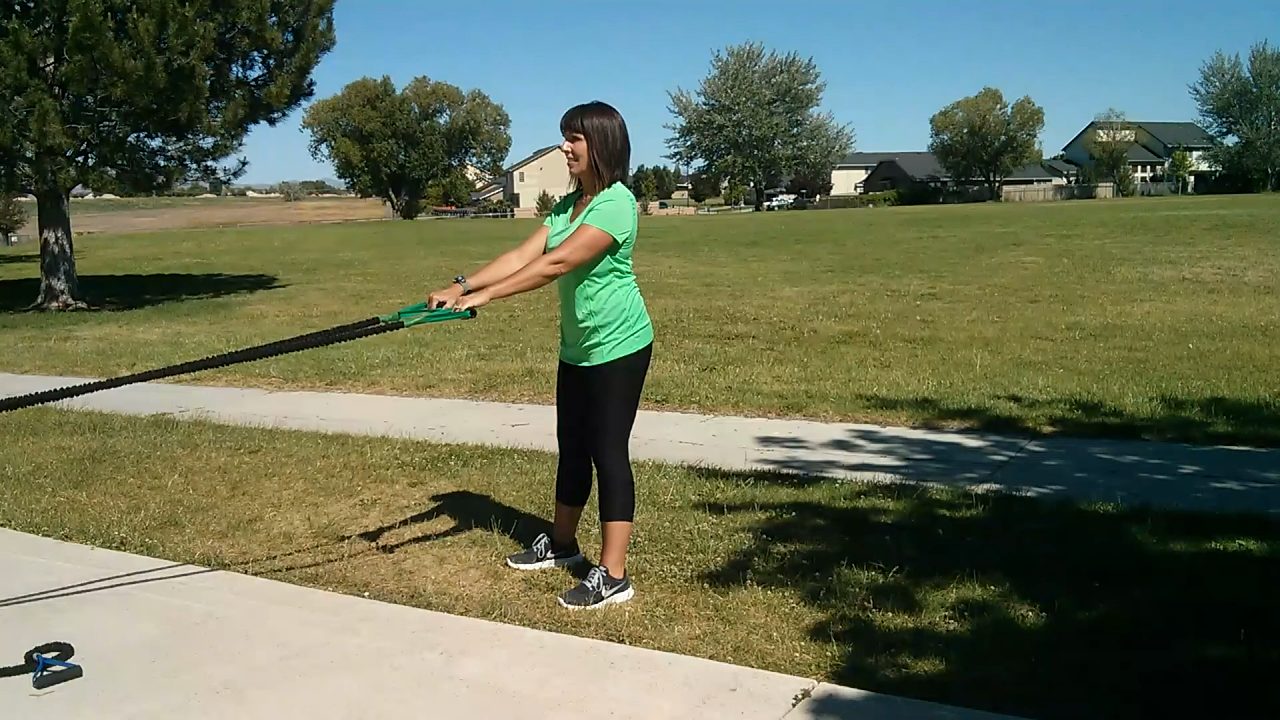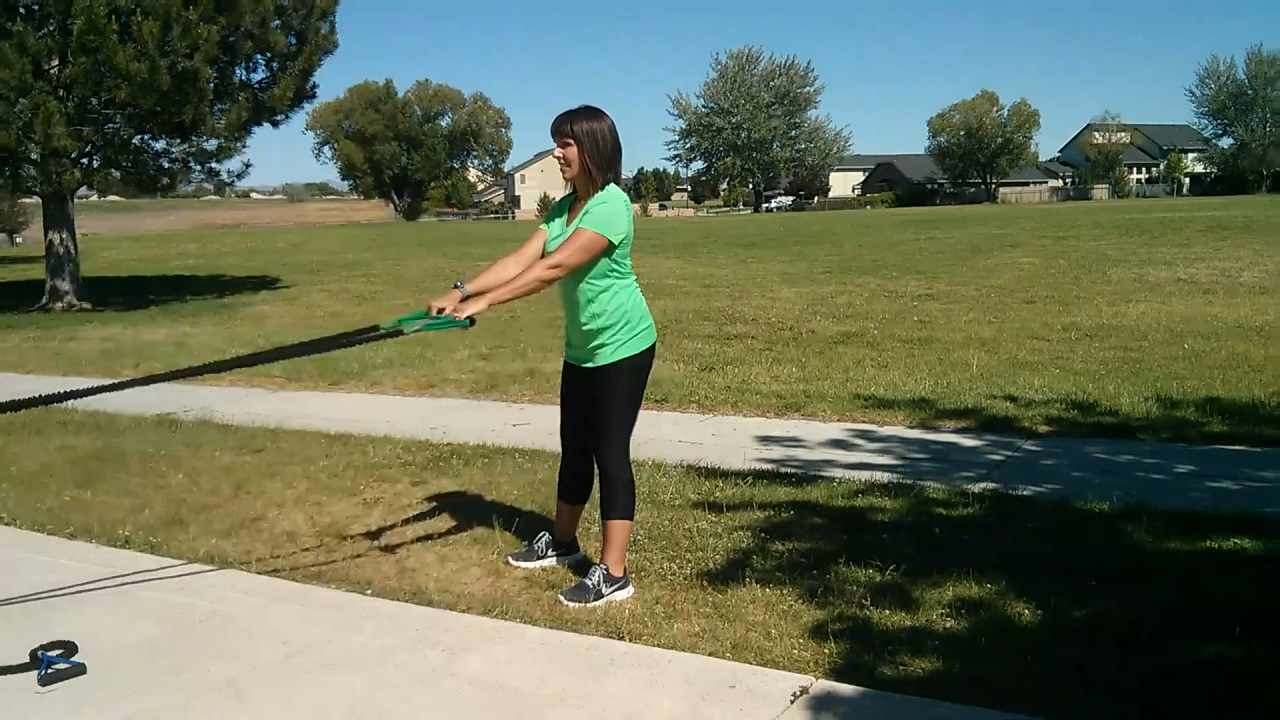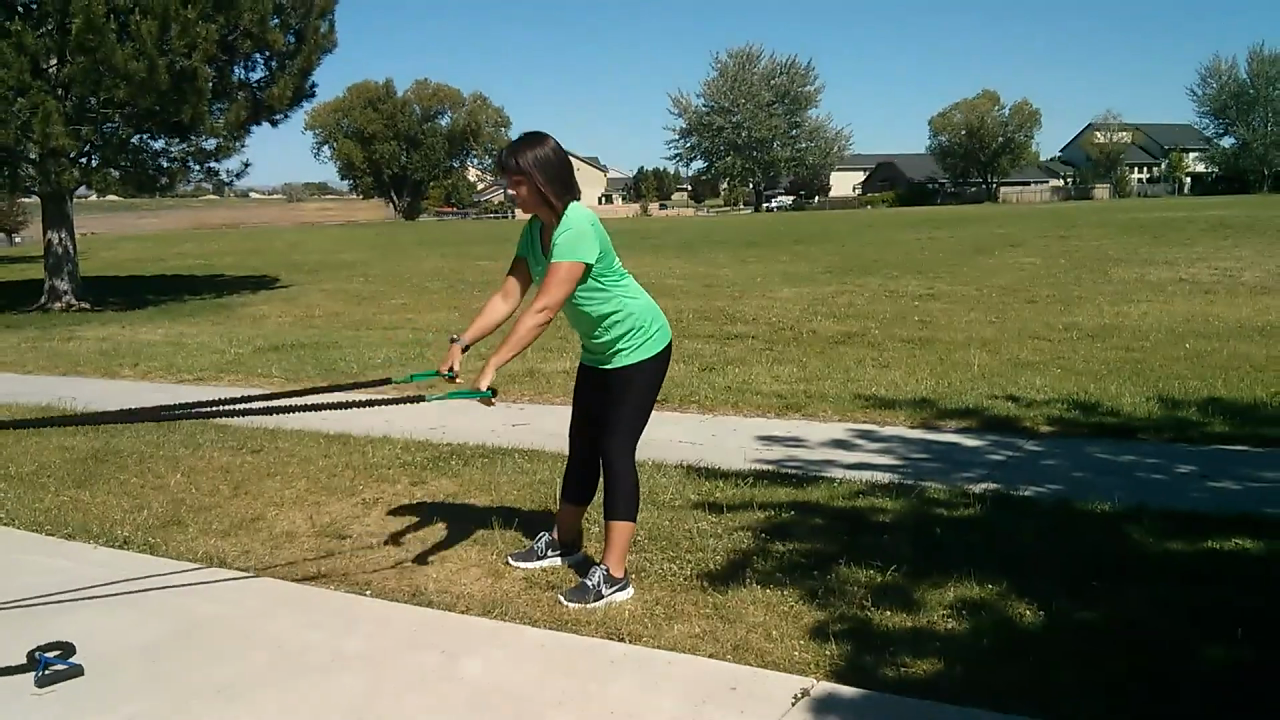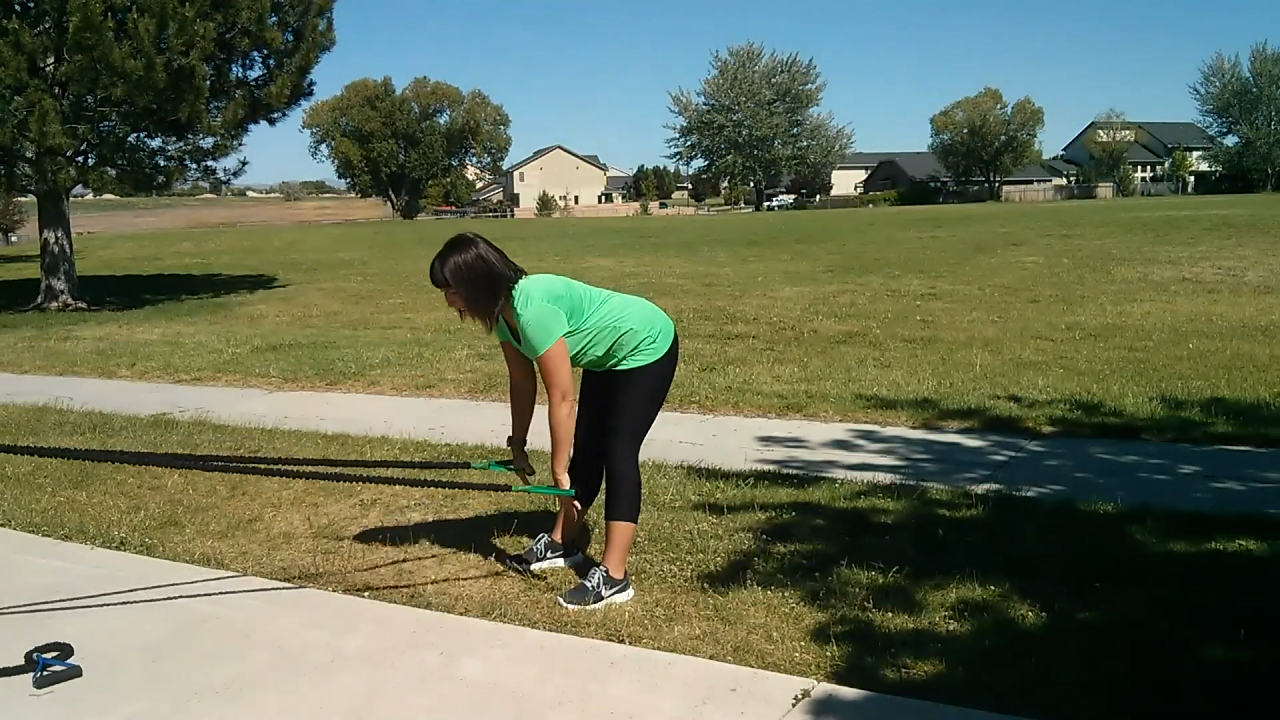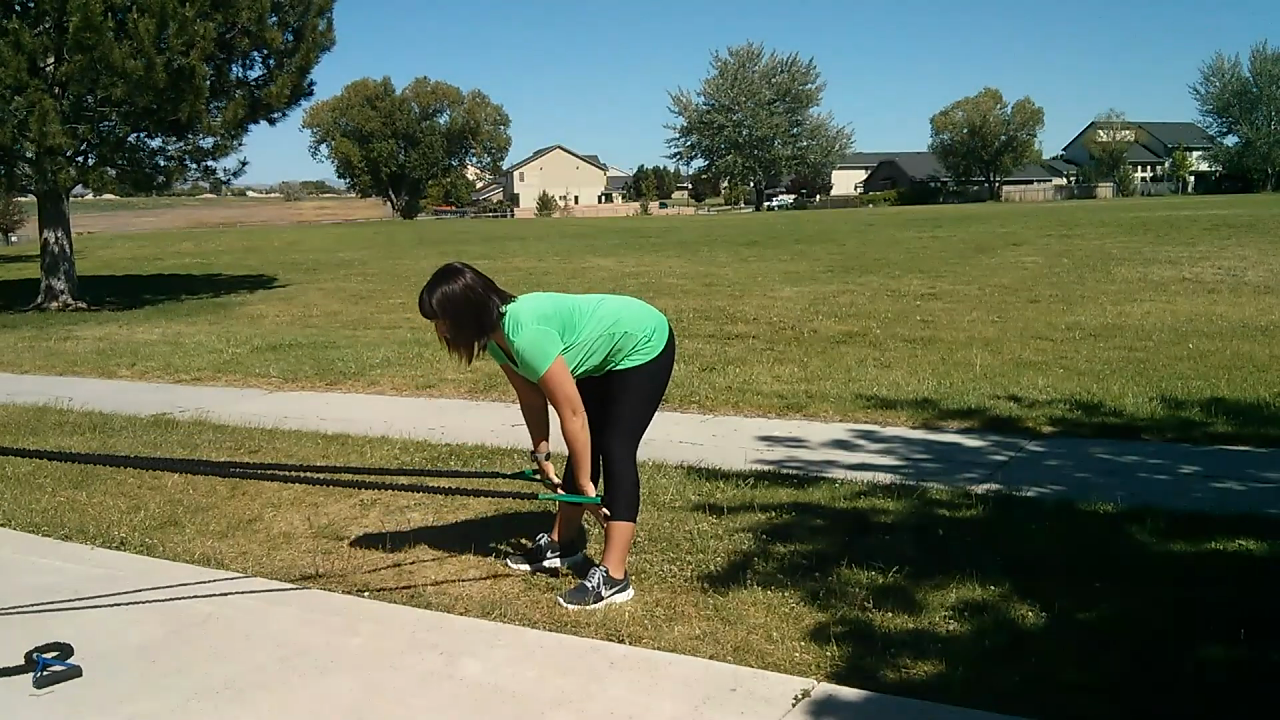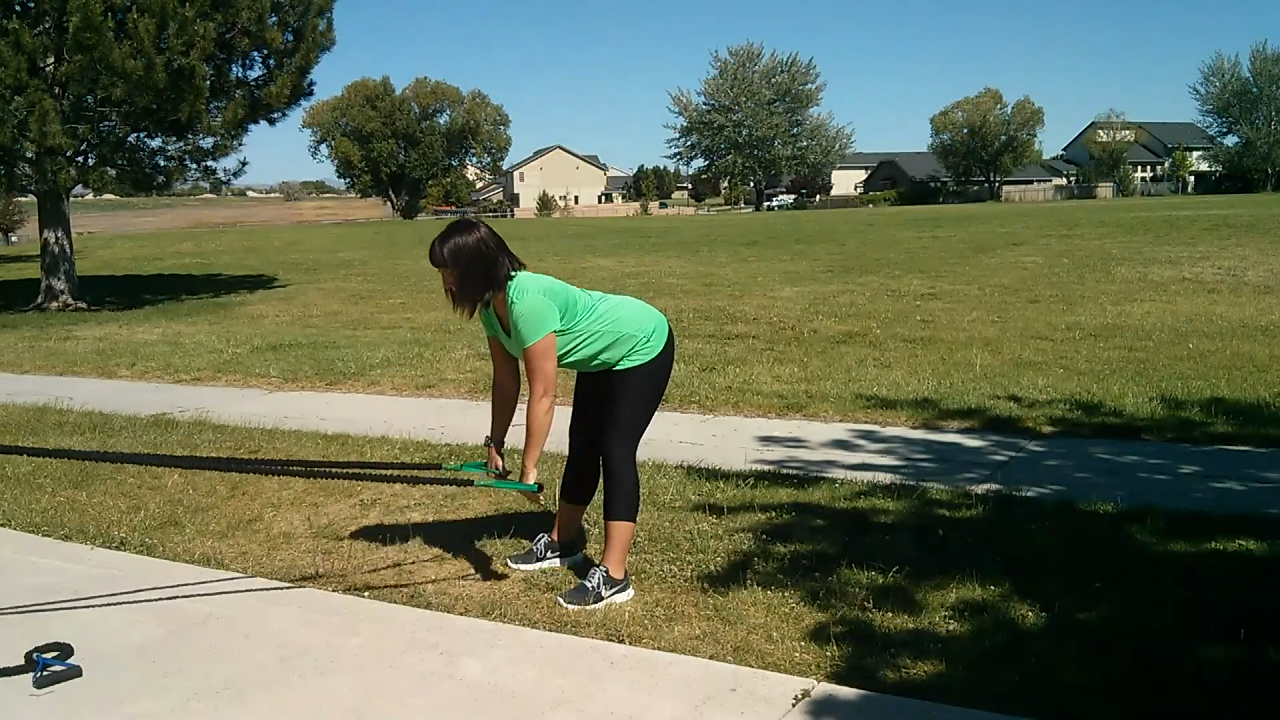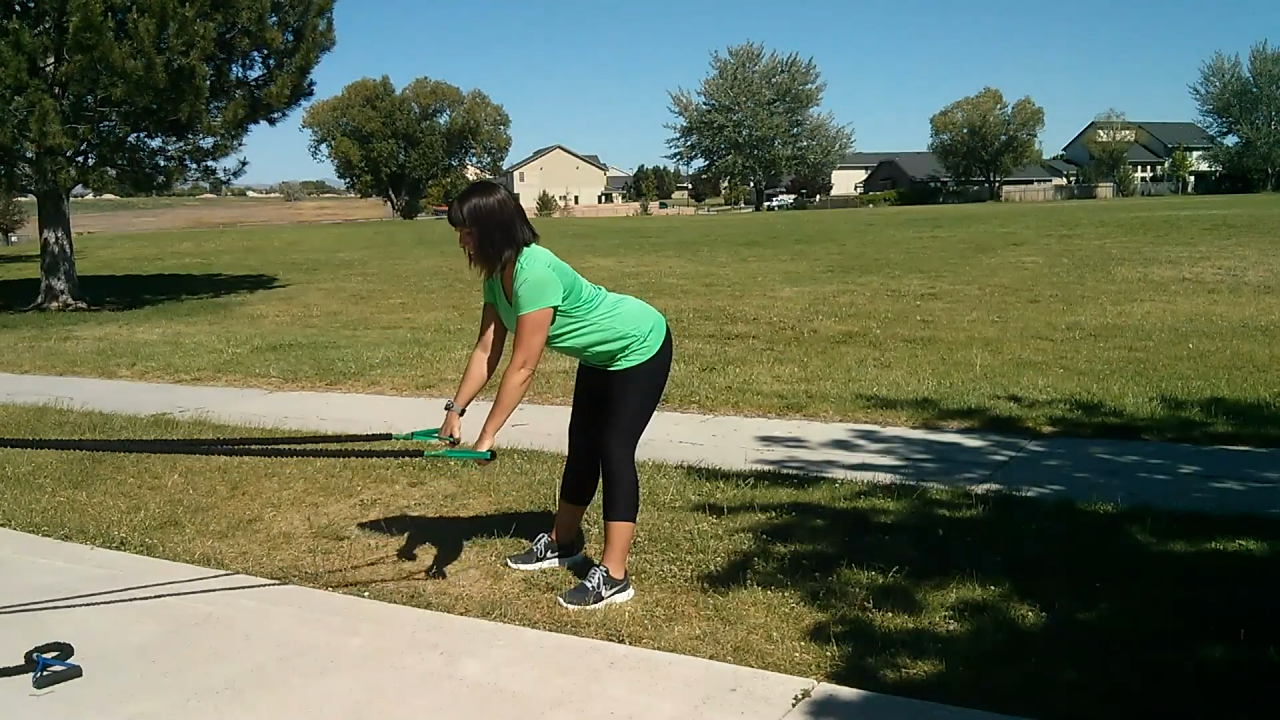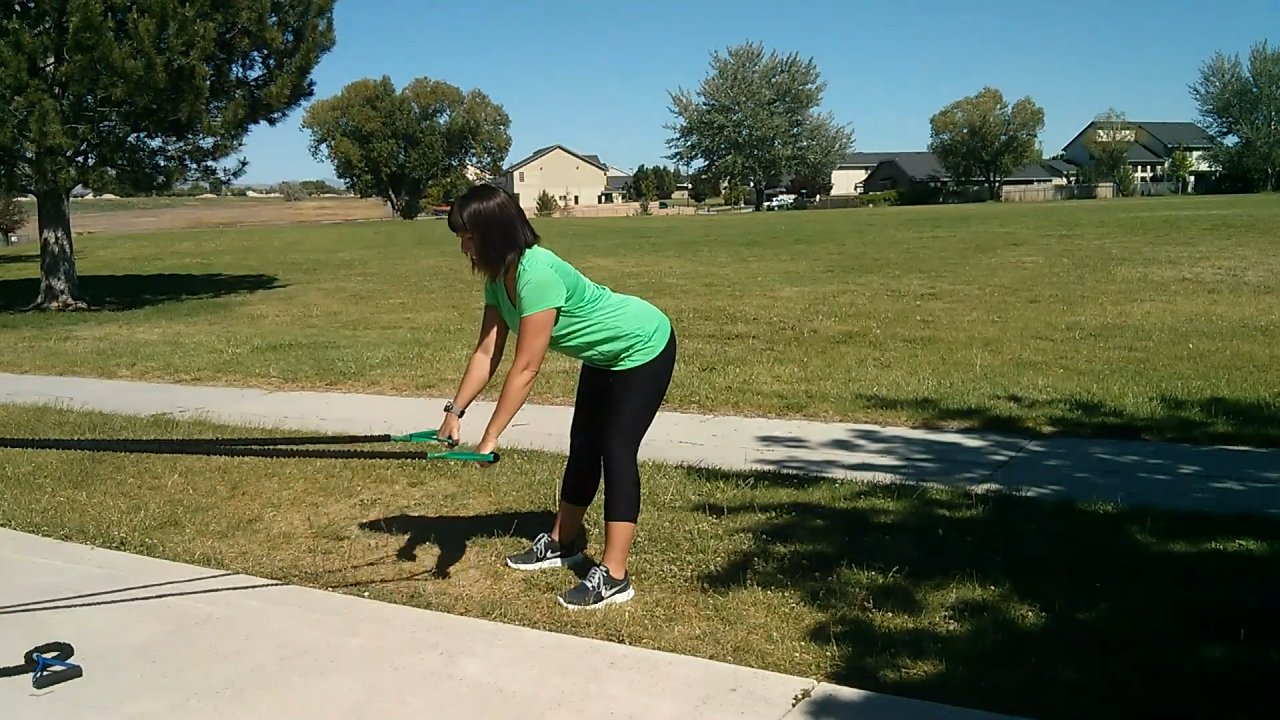
dt=0.5s
person 1, frame 1
left shoulder: (616, 203)
right shoulder: (567, 204)
left elbow: (557, 263)
right elbow: (522, 255)
left wrist: (486, 296)
right wrist: (462, 285)
left hip: (617, 349)
right hip: (577, 349)
left knee: (607, 452)
right knee: (572, 448)
left ankle: (613, 577)
right ankle: (561, 543)
person 1, frame 2
left shoulder: (611, 205)
right shoulder: (564, 206)
left elbow: (554, 268)
right elbow: (521, 259)
left wrist: (484, 302)
right wrist: (460, 292)
left hip: (621, 349)
right hip: (582, 349)
left knee: (609, 451)
right knee: (574, 447)
left ankle: (613, 573)
right ankle: (562, 541)
person 1, frame 3
left shoulder: (576, 228)
right shoulder: (536, 229)
left elbow: (542, 310)
right elbow: (507, 296)
left wrist: (490, 367)
right wrist: (460, 343)
left hip: (638, 348)
right hip: (600, 350)
left knee: (615, 451)
right knee: (582, 448)
left ankle: (614, 576)
right ankle: (563, 541)
person 1, frame 4
left shoulder: (534, 309)
right shoulder: (500, 310)
left elbow: (561, 399)
right elbow: (522, 383)
left wrist: (558, 471)
right wrist: (517, 444)
left hip: (644, 348)
right hip: (606, 357)
left knee: (618, 452)
right knee: (585, 447)
left ankle: (613, 577)
right ankle: (561, 543)
person 1, frame 5
left shoulder: (525, 334)
right shoulder: (496, 332)
left elbow: (573, 414)
right elbow: (532, 398)
left wrist: (585, 483)
right wrist: (542, 456)
left hip: (643, 345)
right hip: (605, 353)
left knee: (615, 450)
right knee: (584, 446)
left ankle: (613, 577)
right ankle: (563, 542)
person 1, frame 6
left shoulder: (527, 302)
right shoulder: (493, 305)
left elbow: (543, 396)
right elbow: (505, 381)
left wrist: (529, 468)
right wrist: (495, 444)
left hip: (641, 348)
right hip: (603, 356)
left knee: (615, 450)
right knee: (581, 446)
left ankle: (613, 576)
right ankle: (563, 542)
person 1, frame 7
left shoulder: (535, 274)
right shoulder: (498, 276)
left elbow: (522, 368)
right elbow: (486, 351)
left wrist: (488, 436)
right wrist: (456, 410)
left hip: (639, 347)
right hip: (599, 356)
left knee: (614, 451)
right knee: (582, 446)
left ankle: (614, 577)
right ankle: (562, 542)
person 1, frame 8
left shoulder: (538, 276)
right shoulder: (499, 278)
left elbow: (525, 369)
right elbow: (486, 353)
left wrist: (491, 438)
right wrist: (454, 411)
left hip: (642, 348)
right hip: (604, 356)
left knee: (616, 451)
right knee: (583, 446)
left ankle: (614, 578)
right ankle: (562, 542)
